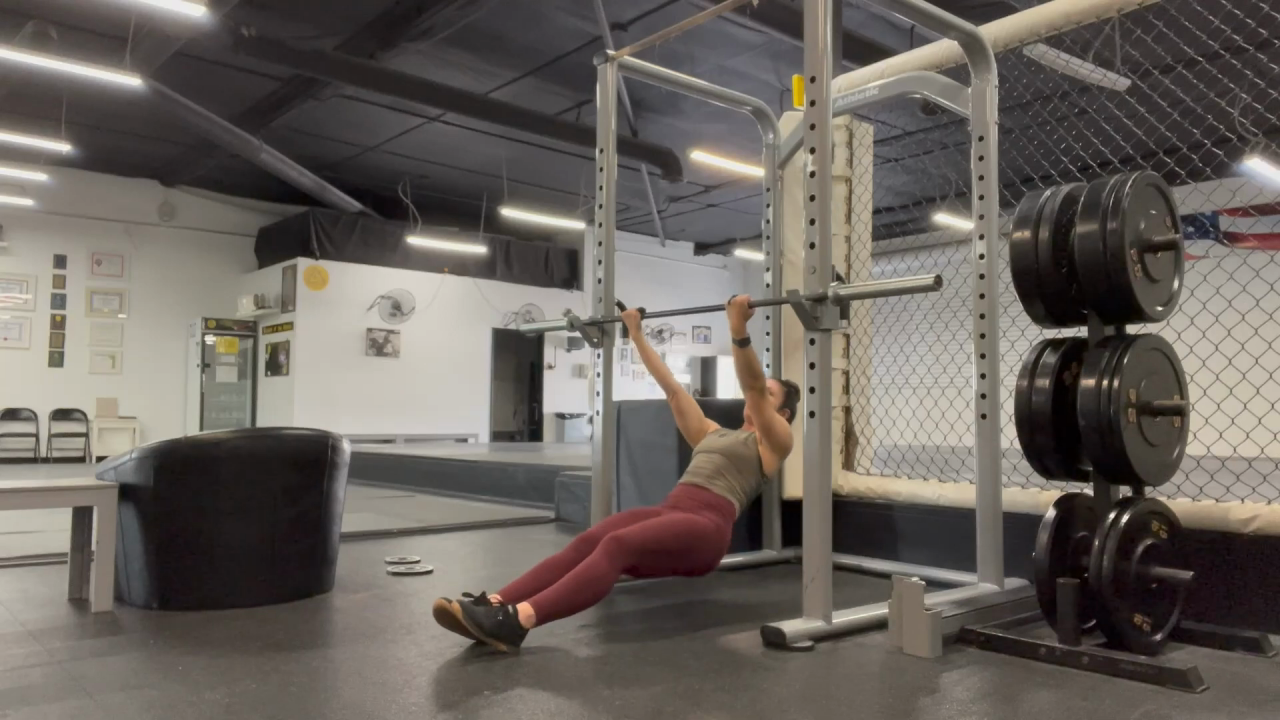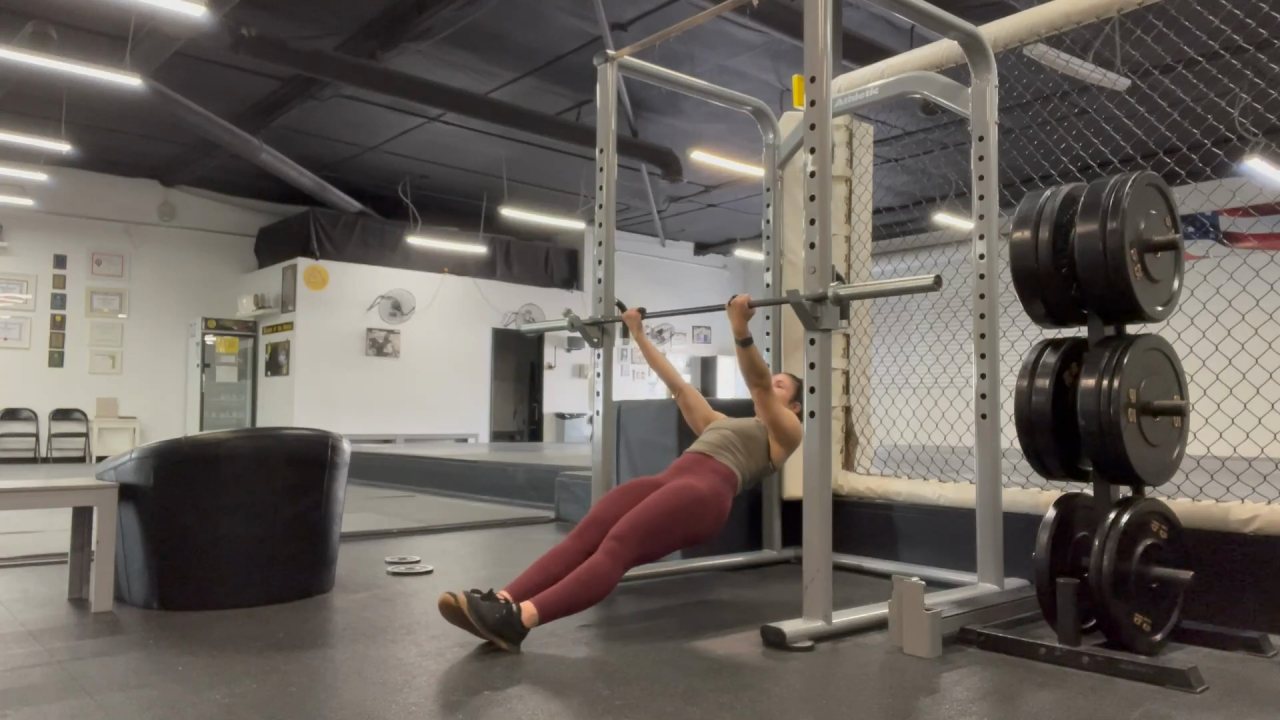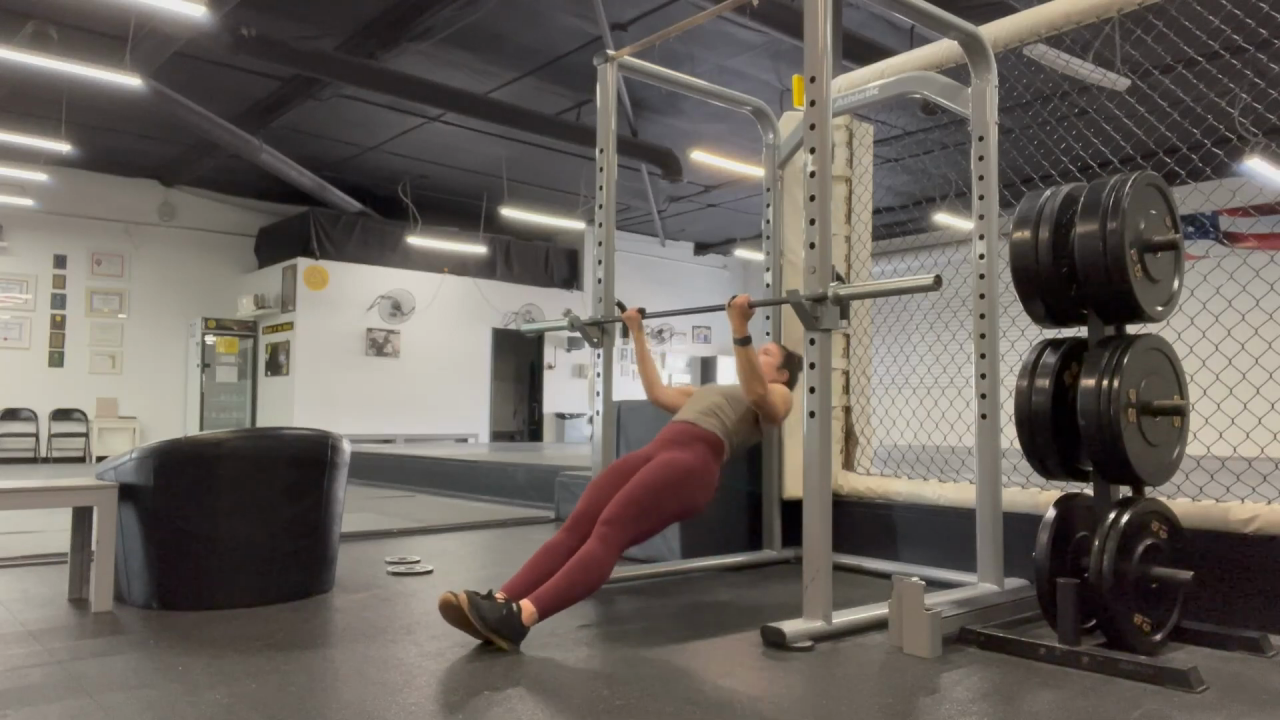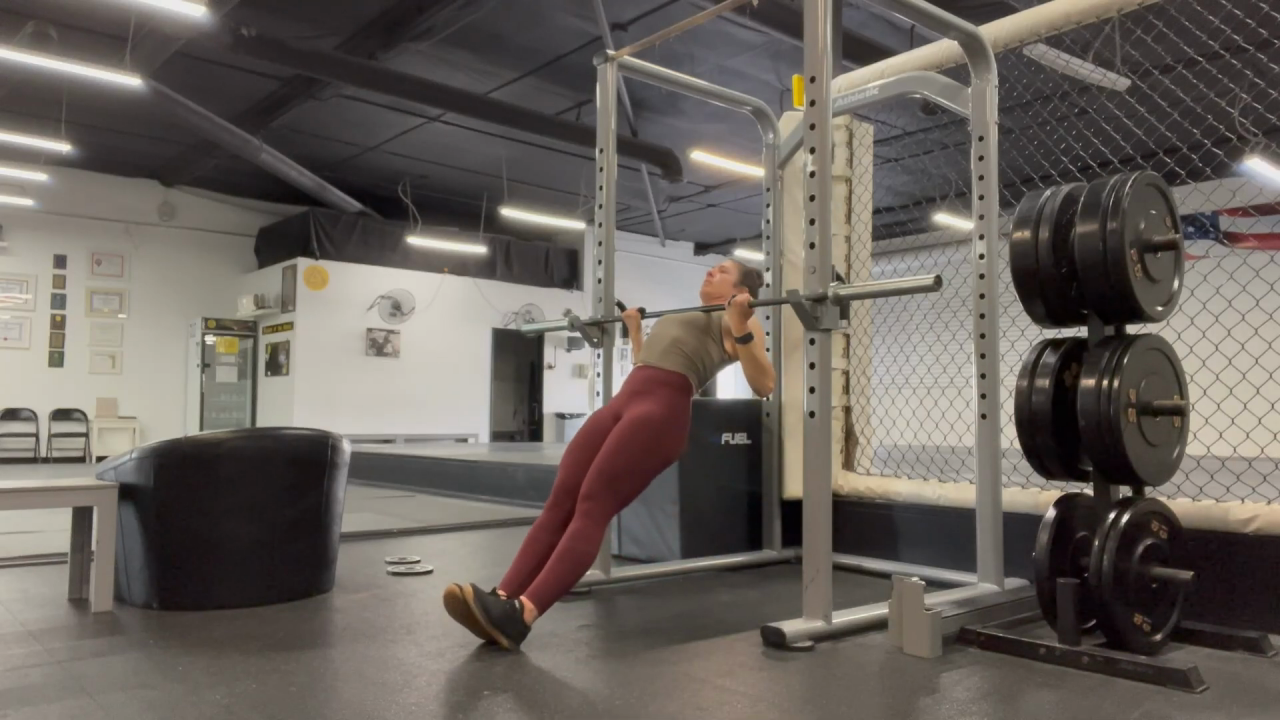
dt=0.5s
person 1, frame 1
left shoulder: (775, 442)
right shoulder: (713, 433)
left elbow: (754, 387)
right elbow: (673, 390)
left wrist: (739, 330)
right wrist: (637, 334)
left hip: (704, 527)
right hip: (669, 513)
left knee: (615, 547)
right knee: (581, 546)
left ankle: (516, 622)
right ankle: (491, 607)
person 1, frame 2
left shoulder: (786, 432)
right shoulder: (722, 422)
left elbow: (759, 383)
right elbow: (678, 386)
left wrist: (741, 329)
right wrist: (639, 334)
left hip: (706, 492)
right hip: (670, 479)
left knee: (618, 545)
right knee: (587, 534)
left ankle: (517, 619)
right ankle: (502, 601)
person 1, frame 3
left shoulder: (778, 397)
right shoulder: (716, 391)
left elbow: (758, 397)
right elbow: (657, 392)
left wrist: (740, 331)
right wrist: (638, 335)
left hip: (692, 461)
right hip: (654, 451)
left knee: (609, 532)
right knee: (575, 529)
left ankle: (518, 618)
right ankle: (500, 604)
person 1, frame 4
left shoulder: (735, 323)
right shoulder: (682, 321)
left elbow: (764, 385)
left wrist: (740, 325)
right wrist: (634, 330)
left hip: (663, 410)
right hip: (623, 401)
left knee: (591, 509)
right knee: (559, 506)
left ankle: (520, 616)
right ankle: (502, 601)
